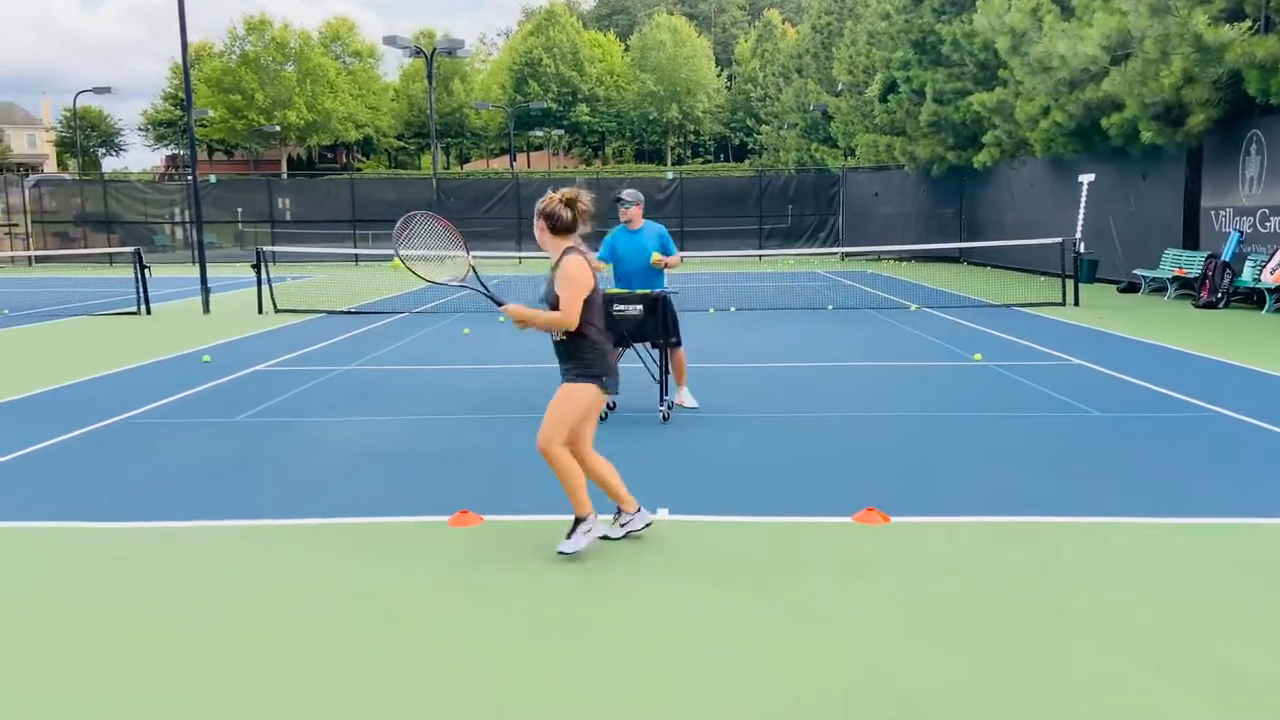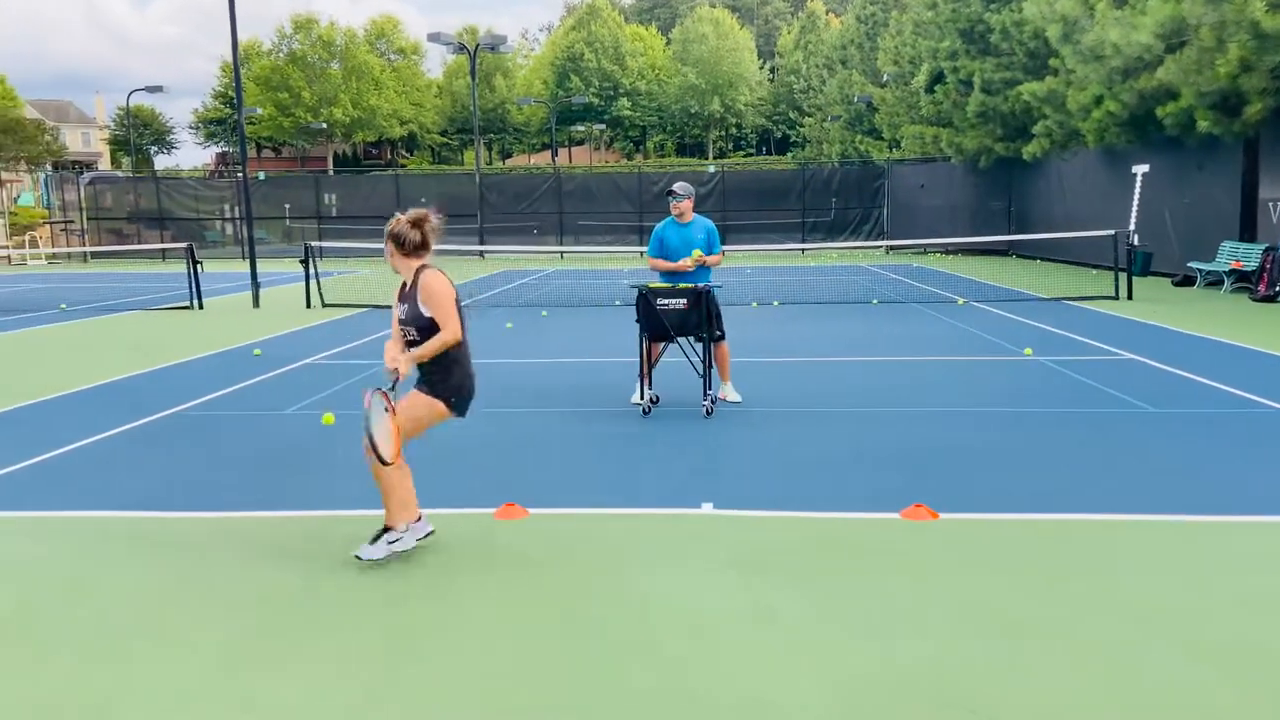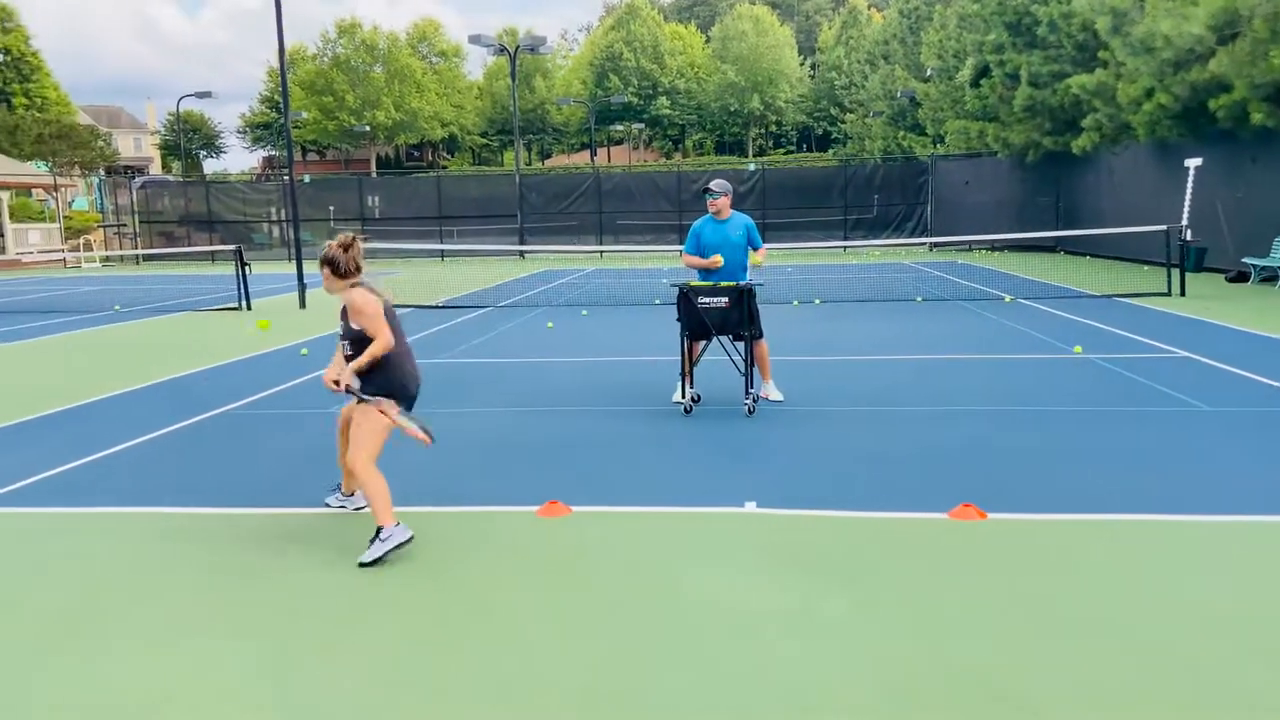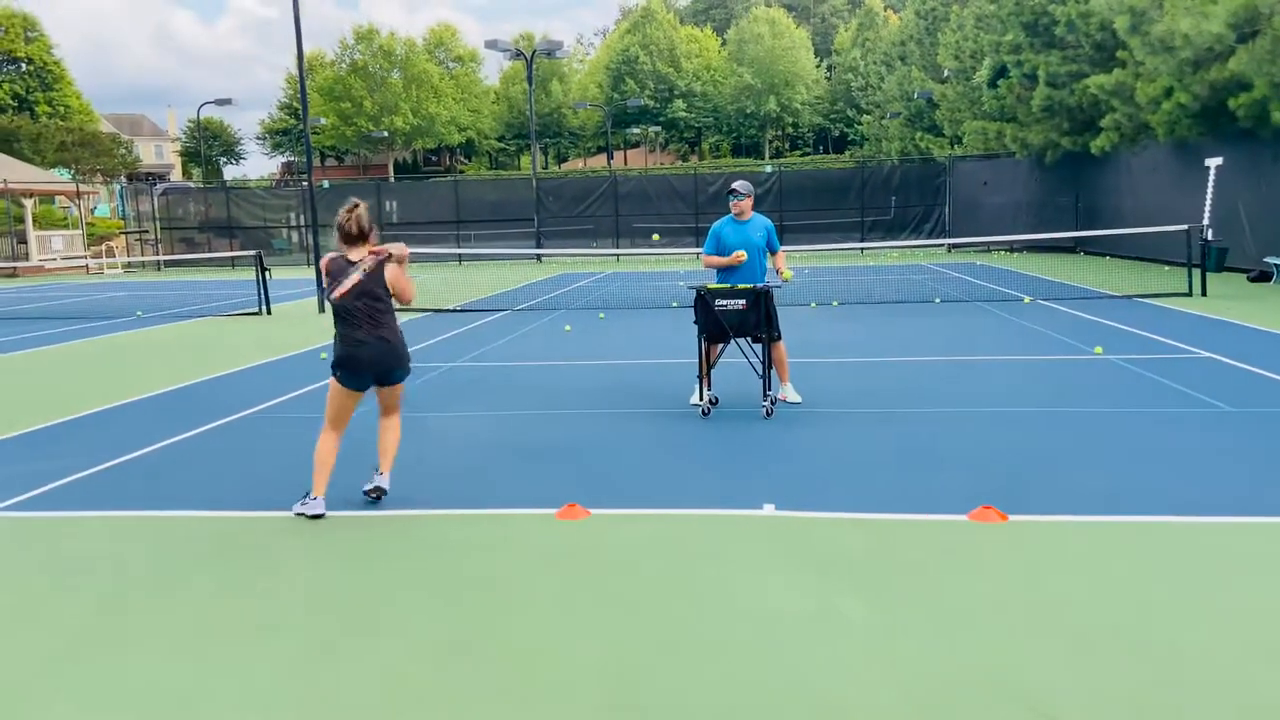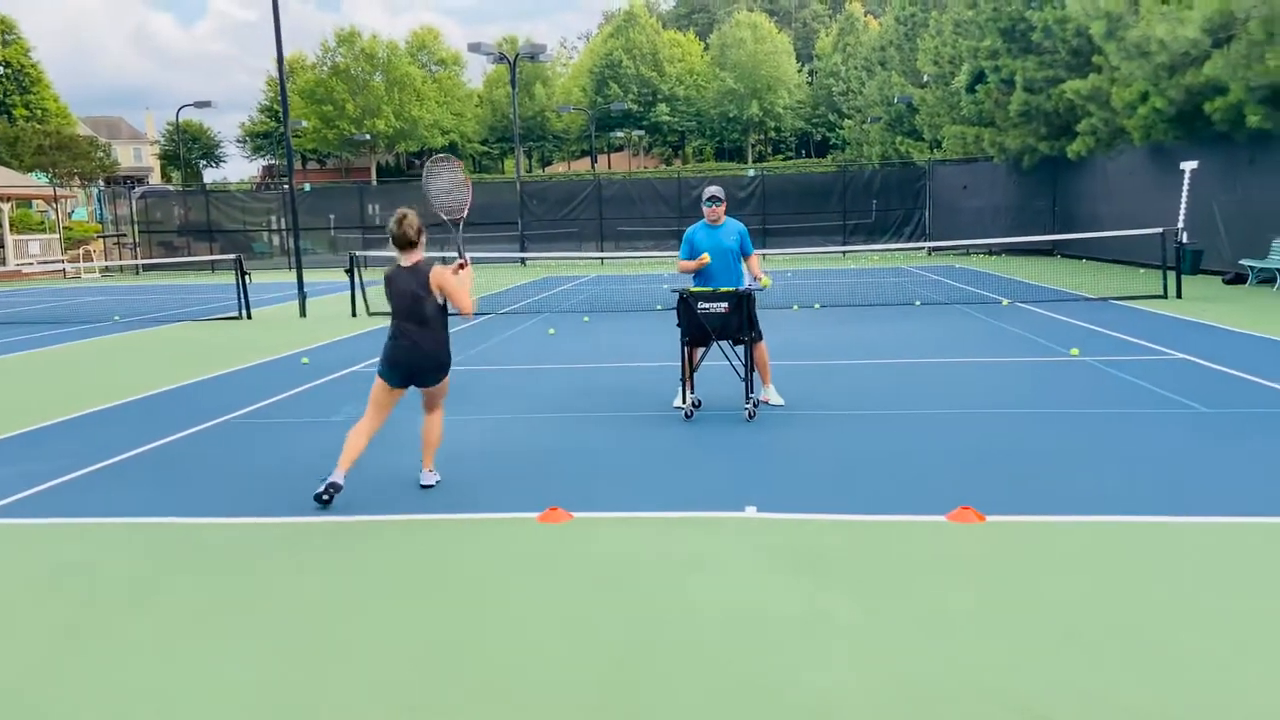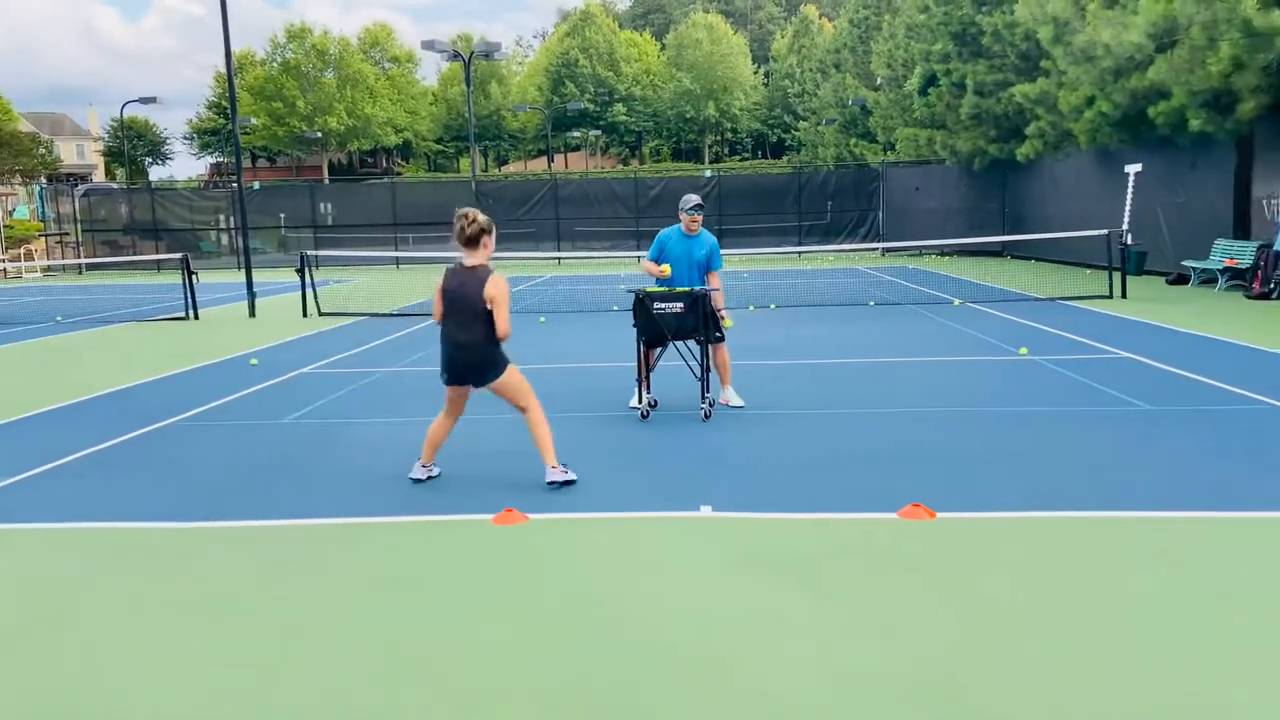
dt=0.4s
person 1, frame 1
left shoulder: (573, 263)
right shoulder: (561, 265)
left elbow: (569, 321)
left wrist: (526, 313)
right wrist: (530, 318)
left hip: (591, 370)
right hip: (578, 369)
left knee: (549, 444)
right knee: (577, 451)
left ankle: (585, 520)
right ankle: (631, 514)
person 1, frame 2
left shoulder: (431, 280)
right shoulder: (402, 292)
left elbow: (453, 333)
right elbow: (396, 340)
left wrist: (409, 357)
right wrist: (394, 360)
left hip: (447, 383)
right hip: (432, 381)
left ankle: (398, 529)
right ankle: (413, 520)
person 1, frame 3
left shoulder: (357, 297)
right shoulder: (352, 299)
left elbow: (386, 342)
right elbow: (344, 353)
left wrist: (352, 368)
right wrist: (335, 372)
left hip: (388, 386)
right hip: (395, 383)
left knee: (359, 461)
right knee: (347, 423)
left ankle: (390, 530)
right ankle: (352, 493)
person 1, frame 4
left shoulder: (328, 265)
right shoulder: (388, 269)
right elbow: (407, 299)
left wrist: (374, 255)
right wrist: (400, 262)
left hip: (351, 360)
right hip: (392, 358)
left knee: (332, 429)
right knee: (390, 412)
left ankle: (315, 497)
right ankle: (382, 475)
person 1, frame 5
left shoulder: (389, 276)
right shoulder: (436, 272)
right elbow: (467, 309)
right wrist: (465, 277)
left hip: (396, 358)
right hip: (432, 361)
left knee: (369, 421)
right knee: (434, 409)
left ankle: (337, 477)
right ankle: (428, 471)
person 1, frame 6
left shoulder: (448, 276)
right shoulder: (494, 281)
left elbow: (439, 318)
right elbow: (503, 332)
left hip: (453, 360)
right hip: (488, 361)
left knee: (451, 414)
right knee: (531, 406)
left ankle: (423, 467)
right ankle: (553, 469)
person 2, frame 1
left shoulder: (658, 231)
right shoulder: (613, 236)
left elbow: (676, 258)
right elbow: (599, 265)
left wrist: (666, 262)
left knee: (674, 345)
left ankle: (682, 392)
person 2, frame 2
left shoulder: (707, 226)
right shoulder: (661, 229)
left elbow: (718, 257)
right elbow: (652, 262)
left wrist: (704, 260)
right wrist: (676, 266)
left knee: (718, 339)
right knee: (654, 339)
left ankle: (726, 386)
right ankle: (643, 386)
person 2, frame 3
left shoulder: (745, 222)
right shoulder: (699, 226)
left elbow: (759, 248)
right elbow: (687, 258)
left wrist: (758, 258)
right wrist: (706, 263)
left knee: (756, 337)
right knee: (693, 338)
left ankle: (767, 385)
right ankle: (685, 385)
person 2, frame 4
left shoulder: (765, 224)
right shoulder: (719, 227)
left elbow: (776, 252)
right elbow: (706, 260)
left wrist: (781, 268)
right wrist: (729, 260)
left knee: (774, 340)
right knee: (712, 341)
left ankle: (785, 387)
right ankle: (702, 388)
person 2, frame 5
left shoulder: (738, 228)
right shoulder: (692, 233)
left elbow: (749, 256)
right elbow: (681, 265)
left wrist: (758, 275)
right wrist: (696, 265)
left knee: (756, 340)
right knee: (692, 344)
left ankle: (767, 389)
right ankle: (685, 391)
person 2, frame 6
left shoulder: (710, 241)
right shoulder: (665, 236)
left elbow: (713, 277)
right elbow: (647, 263)
left wrist: (720, 308)
right wrist: (657, 271)
left knee: (718, 342)
right knee: (649, 345)
left ankle: (727, 391)
right ankle: (642, 391)
